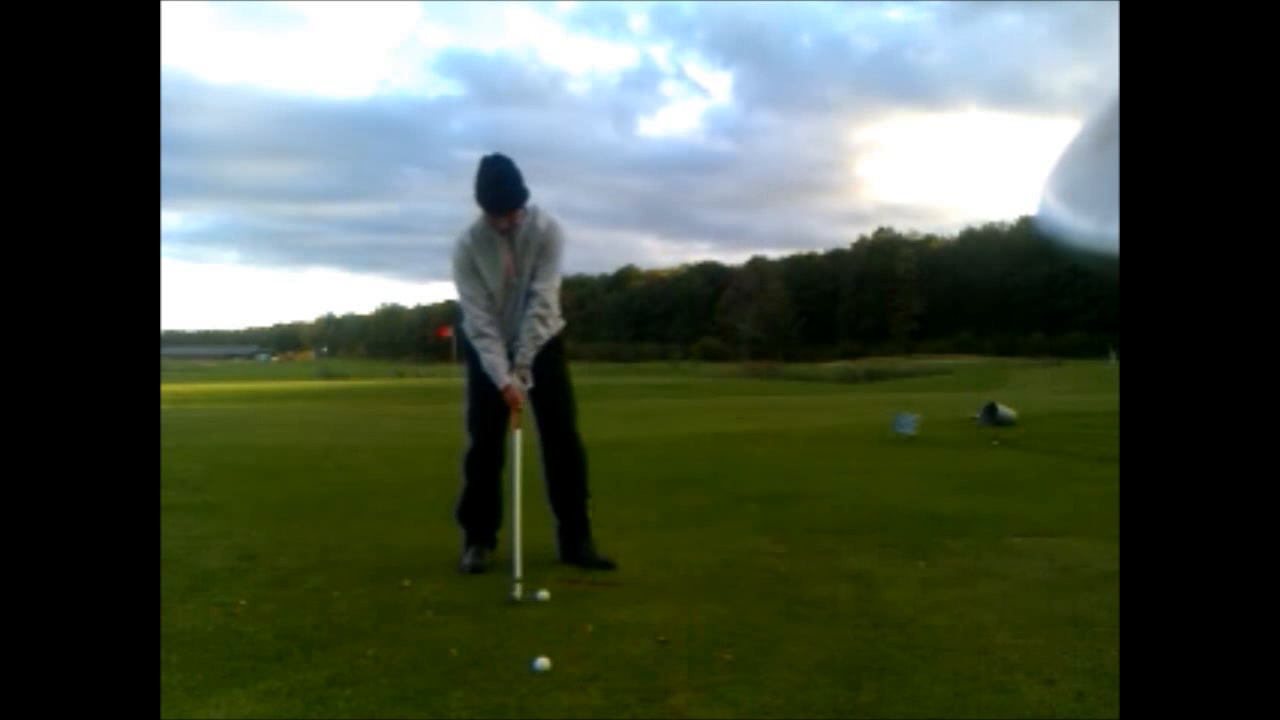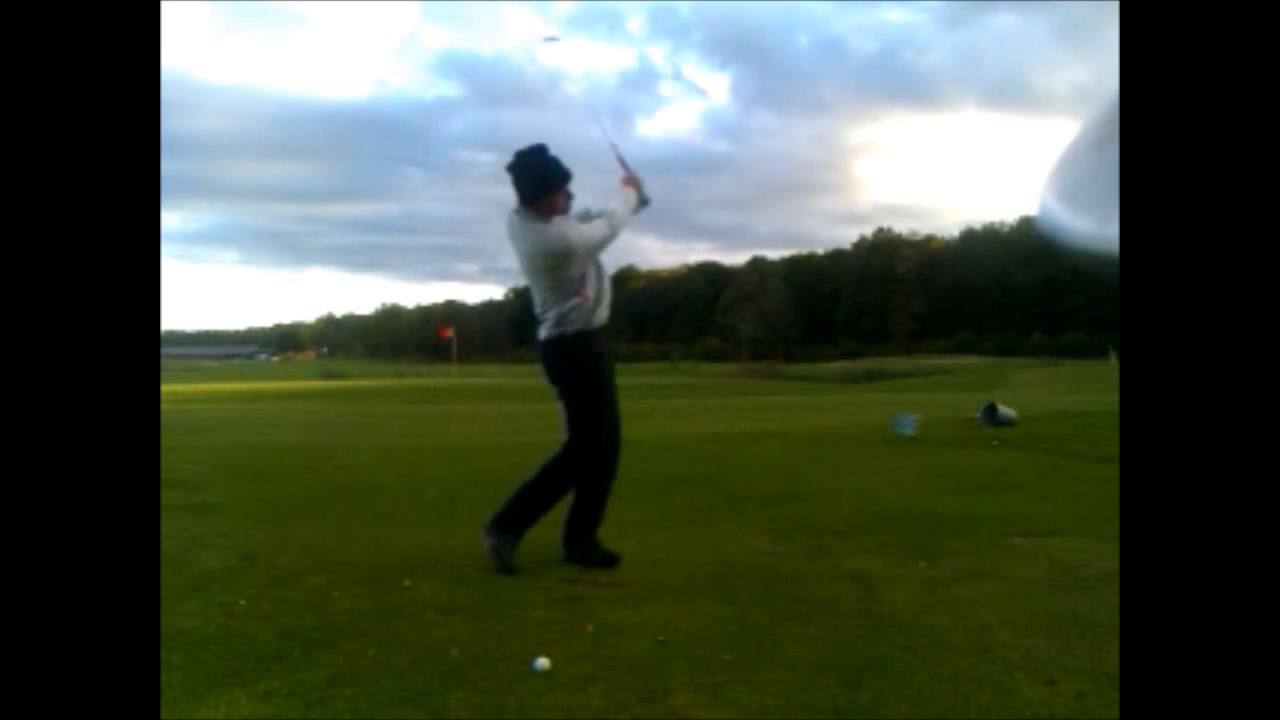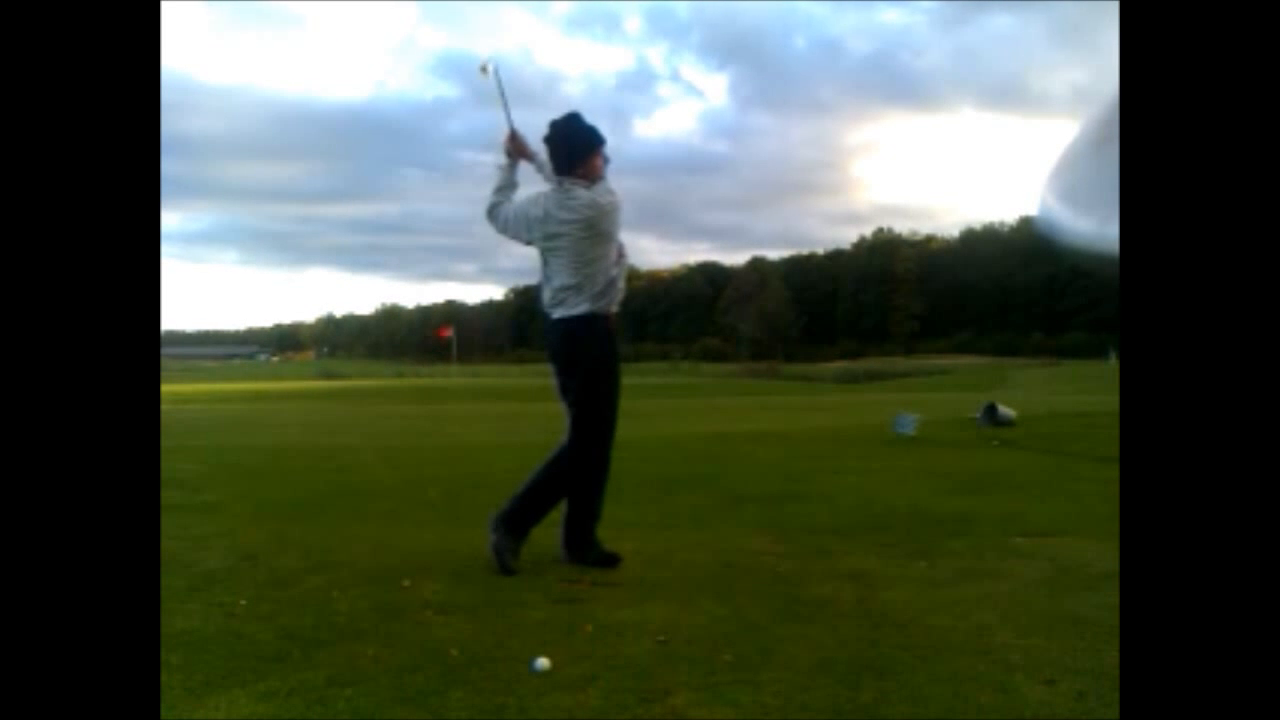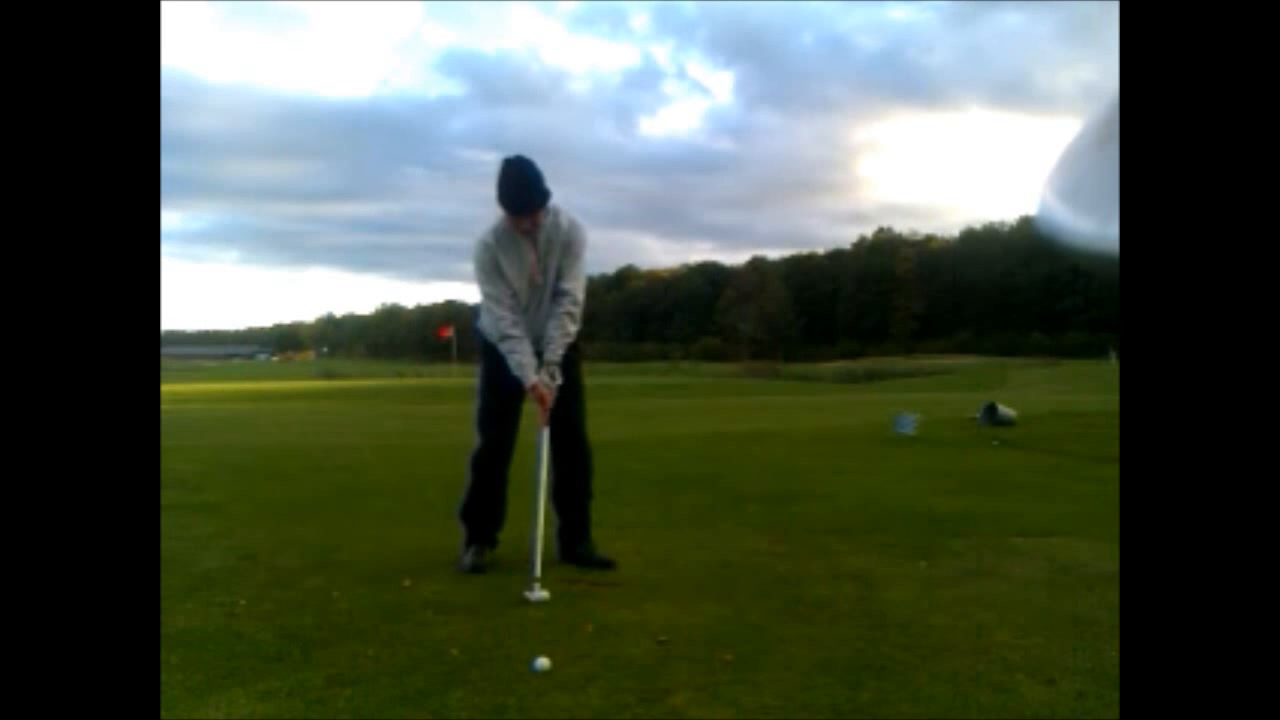
dt=1s
person 1, frame 1
left shoulder: (547, 231)
right shoulder: (467, 245)
left elbow: (541, 303)
right elbow: (480, 320)
left wrist: (523, 369)
right wrist: (503, 378)
left hip: (542, 345)
right hip: (487, 349)
left knee: (564, 442)
right knee: (484, 446)
left ankle: (575, 539)
right ankle: (478, 538)
person 1, frame 2
left shoulder: (523, 219)
right shoulder: (547, 238)
left elbow: (588, 224)
right elbow: (604, 230)
left wrist: (624, 200)
right wrist: (628, 198)
left hip: (589, 339)
right hip: (569, 347)
left knee: (601, 442)
right knee: (589, 445)
left ankle: (581, 537)
right ankle: (507, 525)
person 1, frame 3
left shoulder: (537, 208)
right shoulder: (603, 204)
left elbow: (497, 213)
left wrist: (512, 162)
right wrist: (532, 157)
left hip: (562, 328)
right hip: (590, 330)
left knee: (591, 437)
right knee: (588, 440)
left ankle: (579, 538)
right ankle: (513, 521)
person 1, frame 4
left shoulder: (569, 230)
right shoulder: (489, 245)
left elbow: (569, 301)
right elbow: (503, 318)
left wrist: (550, 368)
right wrist: (530, 378)
left hip: (558, 344)
right hip: (504, 348)
left knee: (572, 442)
right knee: (494, 443)
left ankle: (575, 539)
right ankle: (479, 538)
